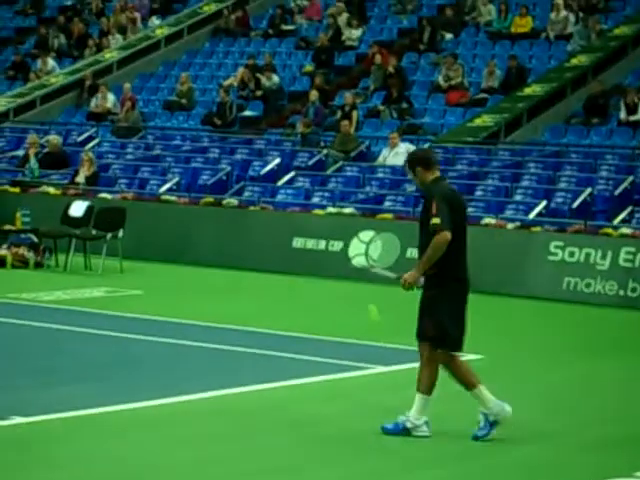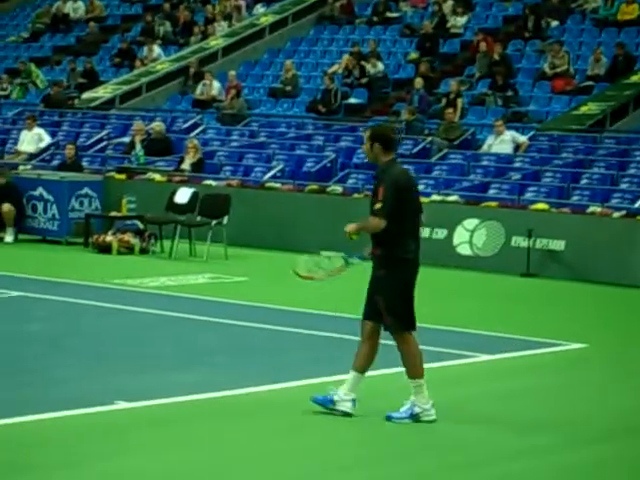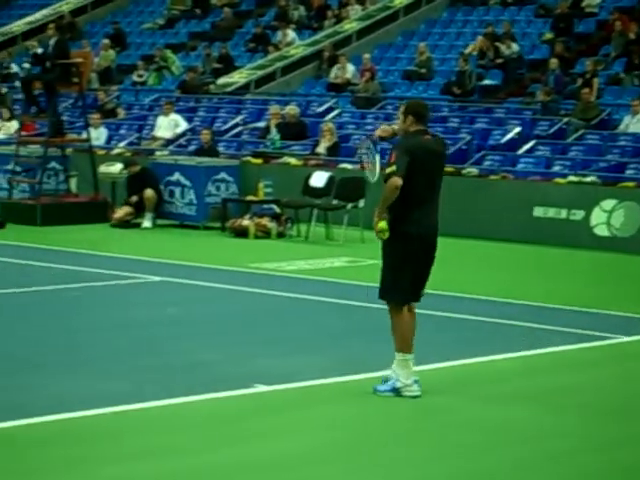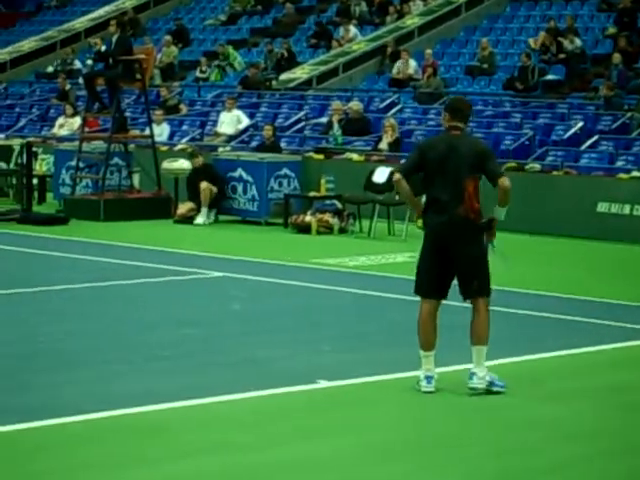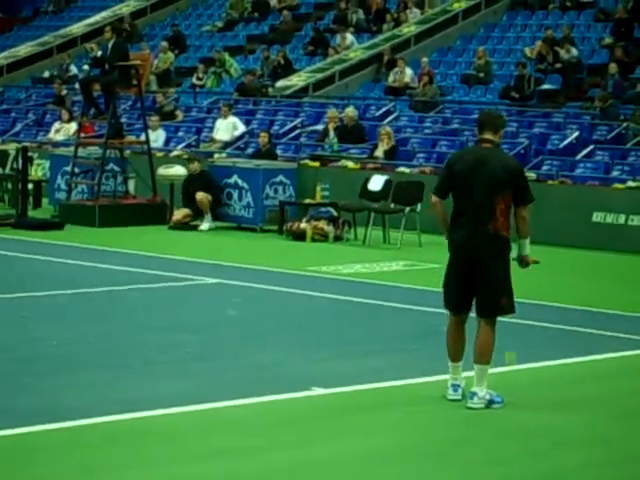
dt=1s
person 1, frame 1
left shoulder: (436, 194)
right shoulder: (446, 192)
left elbow: (442, 237)
left wrist: (418, 271)
right wrist: (424, 272)
left hip: (444, 285)
right hip: (445, 282)
left knee: (444, 352)
right knee: (430, 350)
left ankle: (493, 407)
right ankle: (417, 418)
person 1, frame 2
left shoulder: (390, 178)
right shoulder: (399, 174)
left elbow: (378, 222)
right elbow: (414, 218)
left wrist: (355, 228)
left hip: (395, 265)
right hip: (390, 263)
left knee: (401, 333)
right knee: (369, 327)
left ankle: (422, 405)
right ankle: (345, 395)
person 1, frame 3
left shoulder: (405, 146)
right shoulder: (438, 145)
left elbow: (395, 182)
left wrist: (380, 211)
right wrist: (394, 131)
left hip: (403, 232)
right hip: (427, 232)
left knee: (395, 303)
right knee: (407, 302)
left ankle: (406, 380)
right ankle: (400, 370)
person 1, frame 4
left shoulder: (428, 146)
right shoulder: (478, 148)
left elbow: (398, 179)
right elbow: (503, 185)
left wrist: (417, 209)
right wrist: (498, 216)
left hip: (435, 229)
right hip: (467, 230)
left knee: (429, 301)
right knee: (479, 300)
left ankle: (427, 374)
right ankle: (479, 372)
person 1, frame 5
left shoulder: (457, 159)
right shoulder: (511, 166)
left elbow: (436, 201)
right elbow: (522, 214)
left wrist: (448, 235)
right wrist: (524, 250)
left hip: (461, 246)
right hip: (493, 248)
left knee: (457, 315)
right knee: (486, 319)
left ankle: (455, 382)
right ankle: (478, 391)
